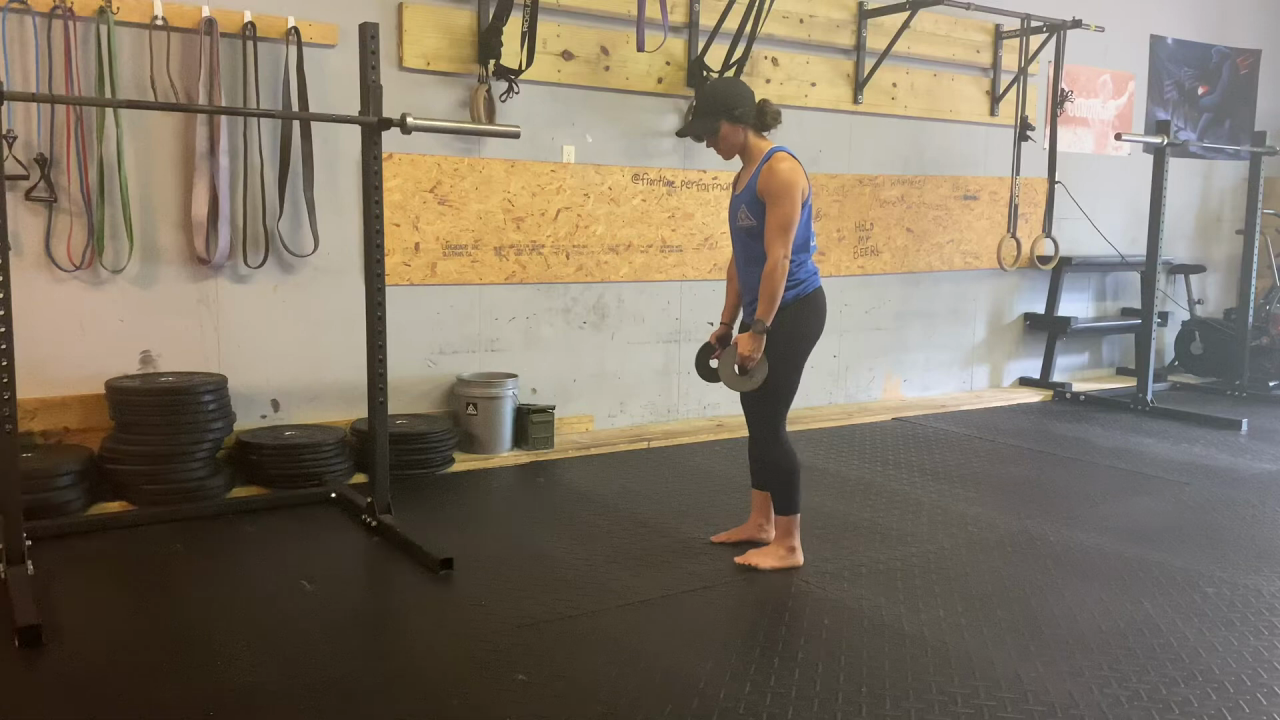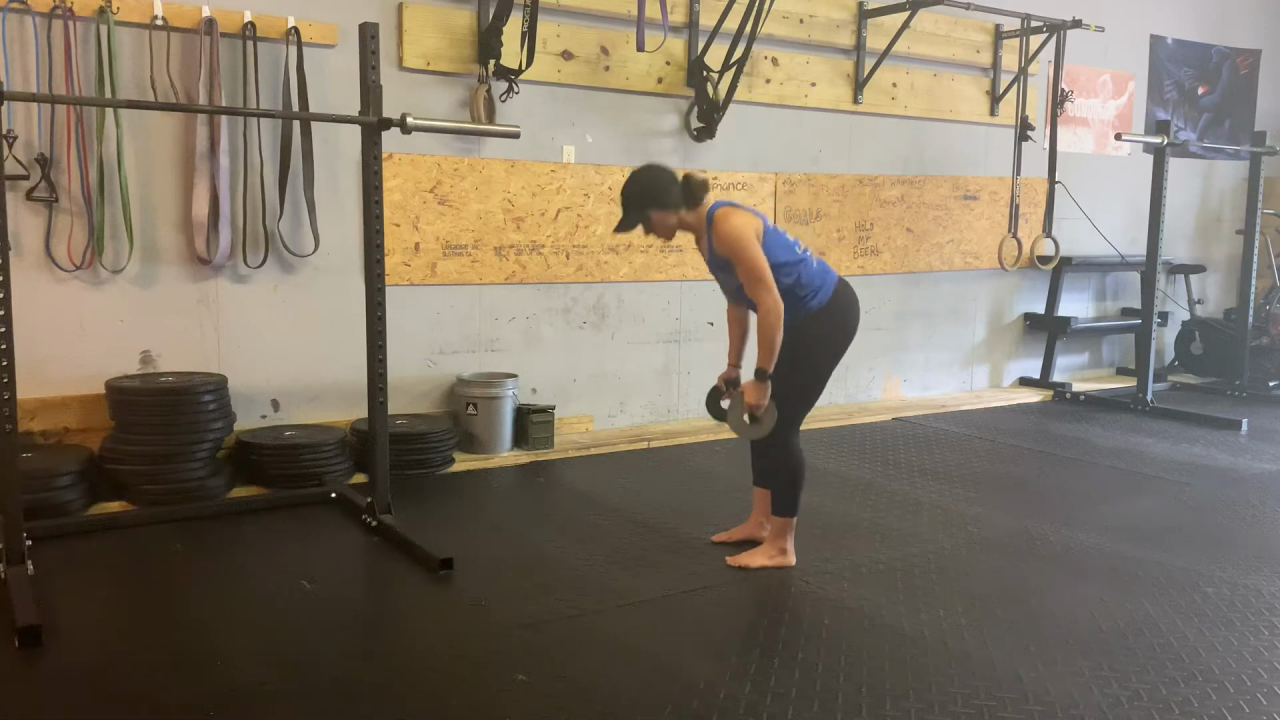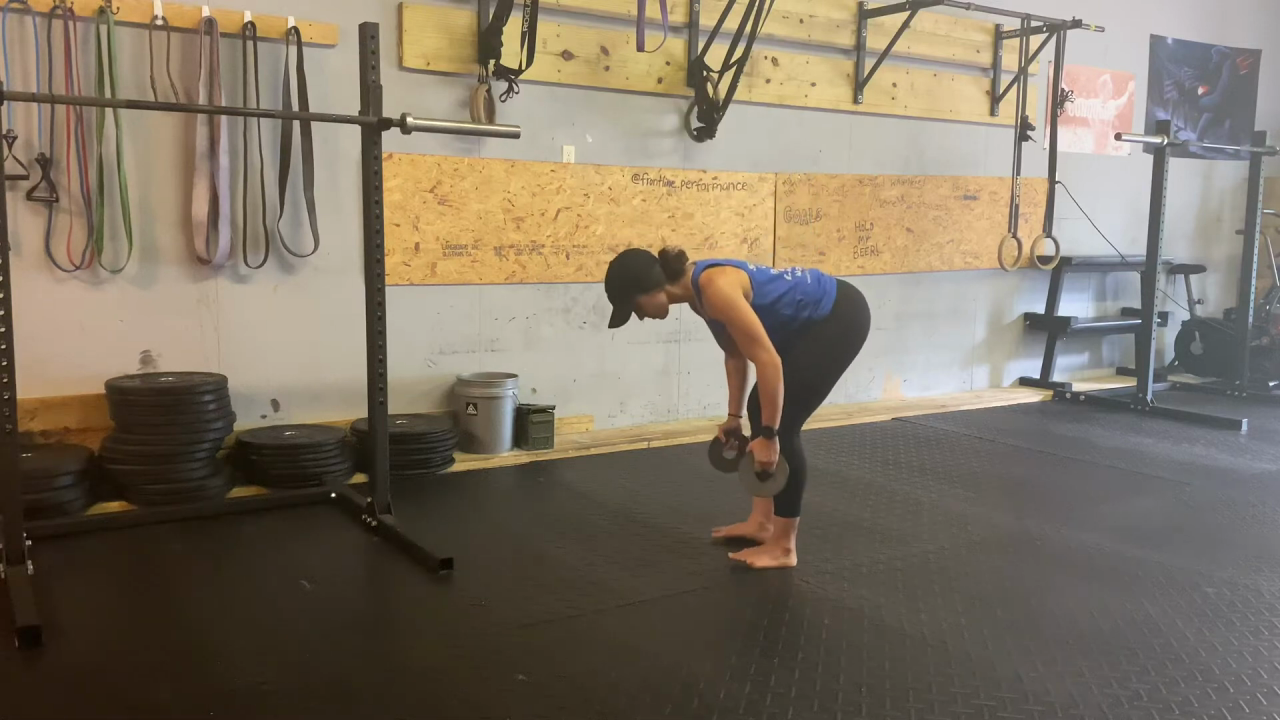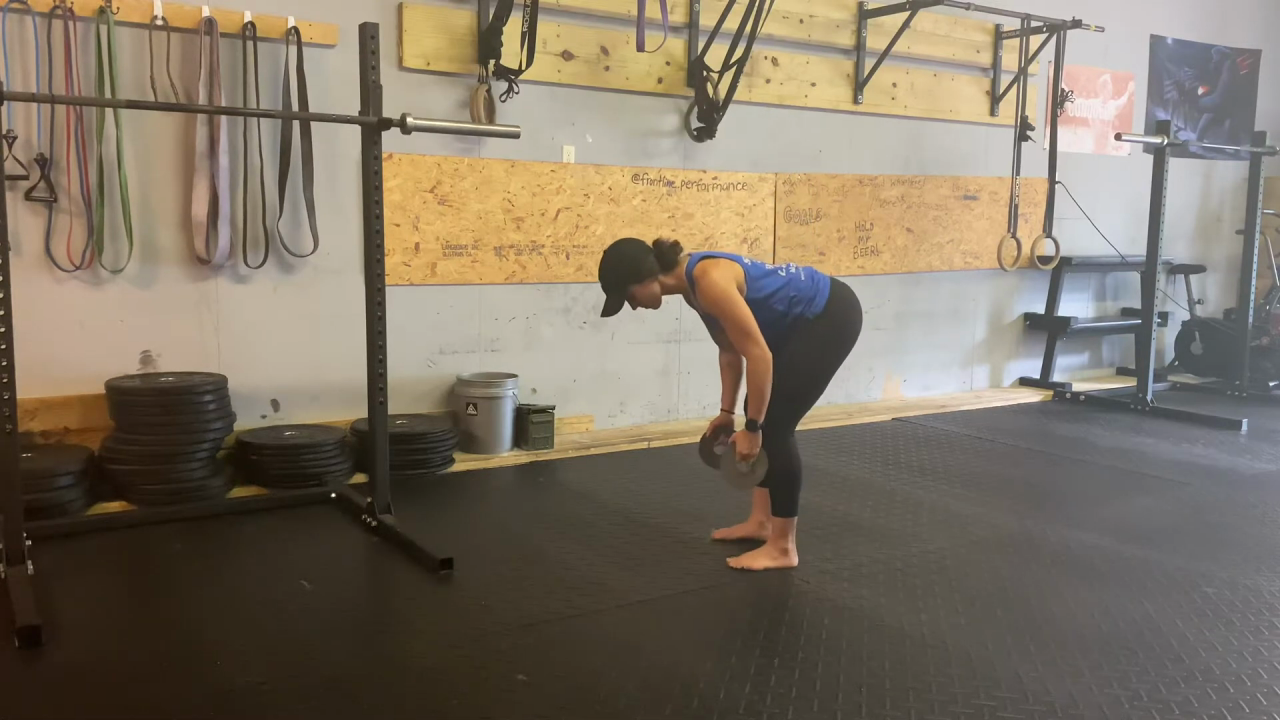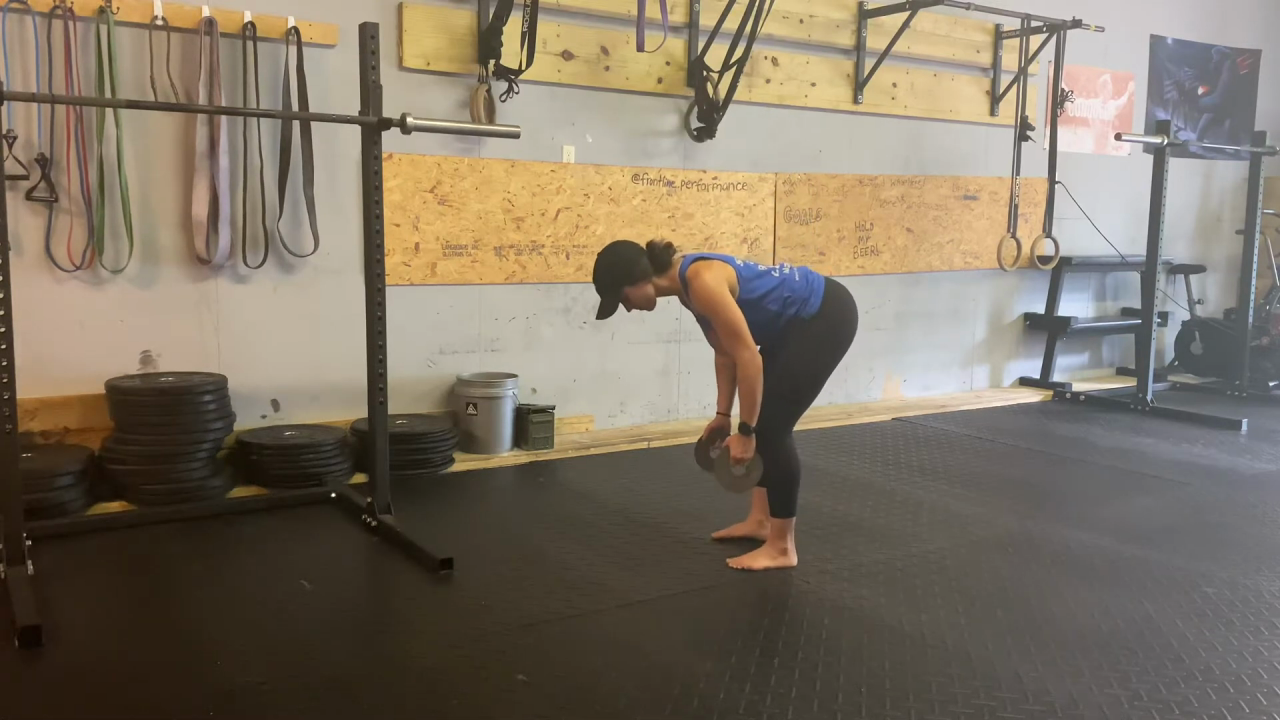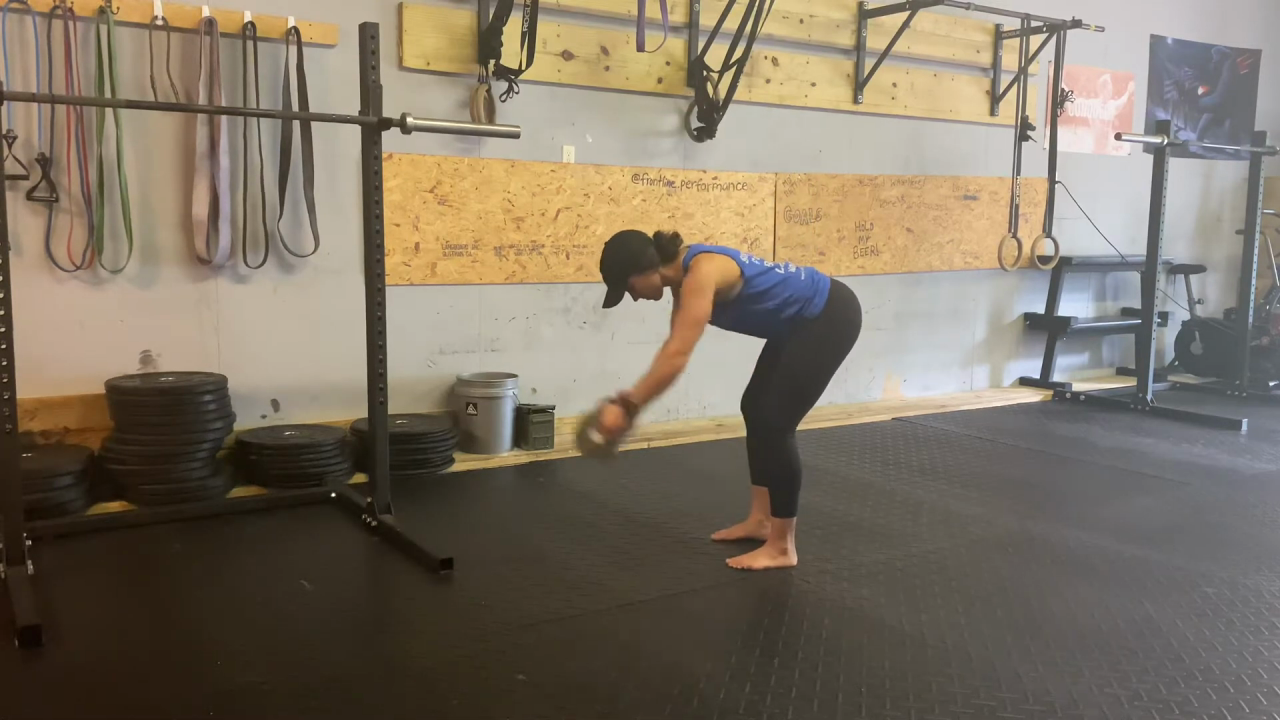
dt=0.5s
person 1, frame 1
left shoulder: (780, 170)
right shoulder: (746, 173)
left elbow: (778, 259)
left wrist: (757, 330)
right wrist: (727, 323)
left hip: (792, 311)
right hip: (763, 311)
left knee: (768, 424)
right knee: (756, 421)
left ankle: (788, 544)
right ankle: (761, 523)
person 1, frame 2
left shoulder: (728, 227)
right shoulder: (705, 231)
left elbow: (771, 304)
right elbow: (739, 301)
left wrist: (762, 379)
right wrist: (734, 365)
left hip: (828, 313)
right hip: (804, 316)
left knee: (781, 421)
right knee: (763, 416)
left ankle: (781, 545)
right ankle: (760, 520)
person 1, frame 3
left shoulder: (715, 289)
right shoulder: (696, 288)
left elbow: (768, 361)
right elbow: (735, 353)
left wrist: (769, 435)
right wrist: (734, 415)
left hip: (840, 316)
right hip: (816, 319)
left knee: (782, 424)
right knee: (762, 410)
left ankle: (783, 546)
right ankle: (761, 521)
person 1, frame 4
left shoulder: (709, 281)
right shoulder: (691, 280)
left elbow: (759, 355)
right elbow: (730, 348)
left wrist: (752, 428)
right wrist: (727, 411)
left hip: (831, 315)
right hip: (804, 318)
left knee: (775, 424)
right knee: (761, 417)
left ankle: (783, 547)
right ankle: (760, 521)
person 1, frame 5
left shoulder: (701, 282)
right shoulder: (685, 281)
left elbow: (748, 357)
right elbow: (725, 351)
left wrist: (745, 431)
right wrist: (723, 414)
left hip: (827, 316)
right hip: (801, 318)
left knee: (771, 424)
right knee: (757, 417)
left ankle: (782, 547)
right ankle: (760, 520)
person 1, frame 6
left shoulder: (703, 273)
right shoulder: (685, 271)
left elbow: (677, 355)
right elbow: (673, 347)
left wrist: (627, 407)
right wrist: (629, 400)
left hip: (832, 318)
right hip: (803, 321)
left knee: (776, 423)
right knee: (756, 407)
left ankle: (782, 547)
right ankle: (761, 519)
